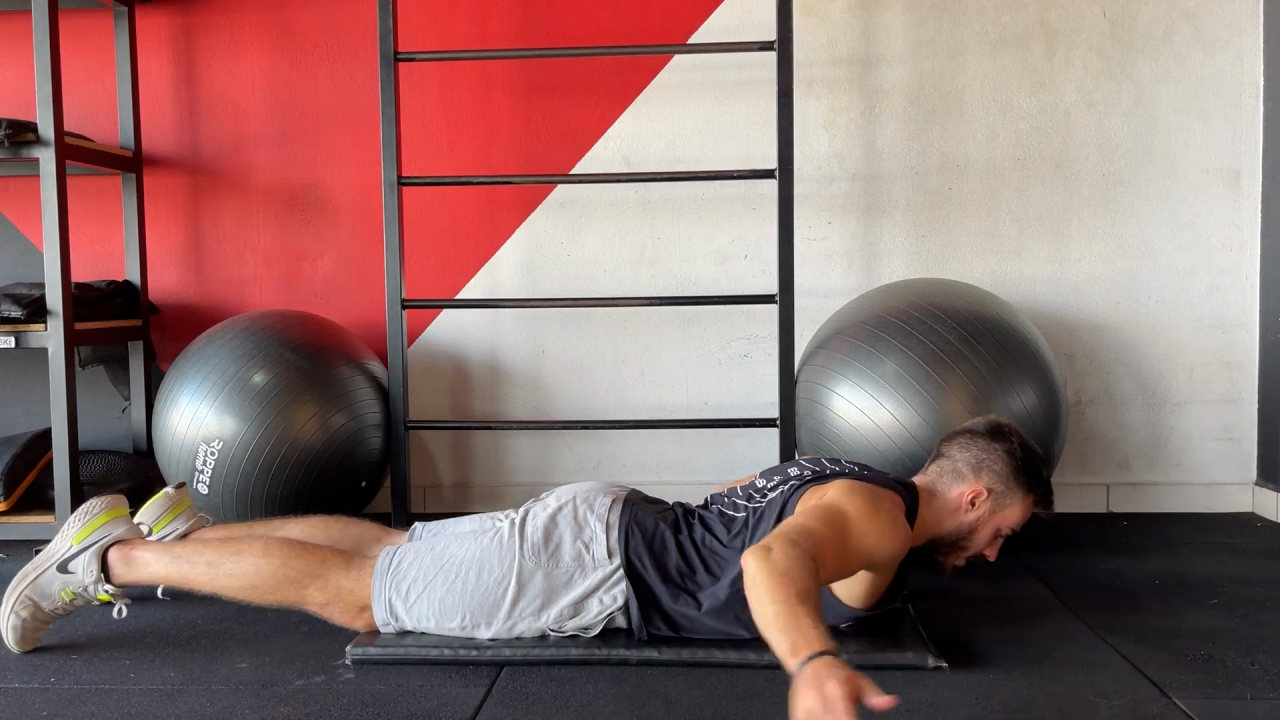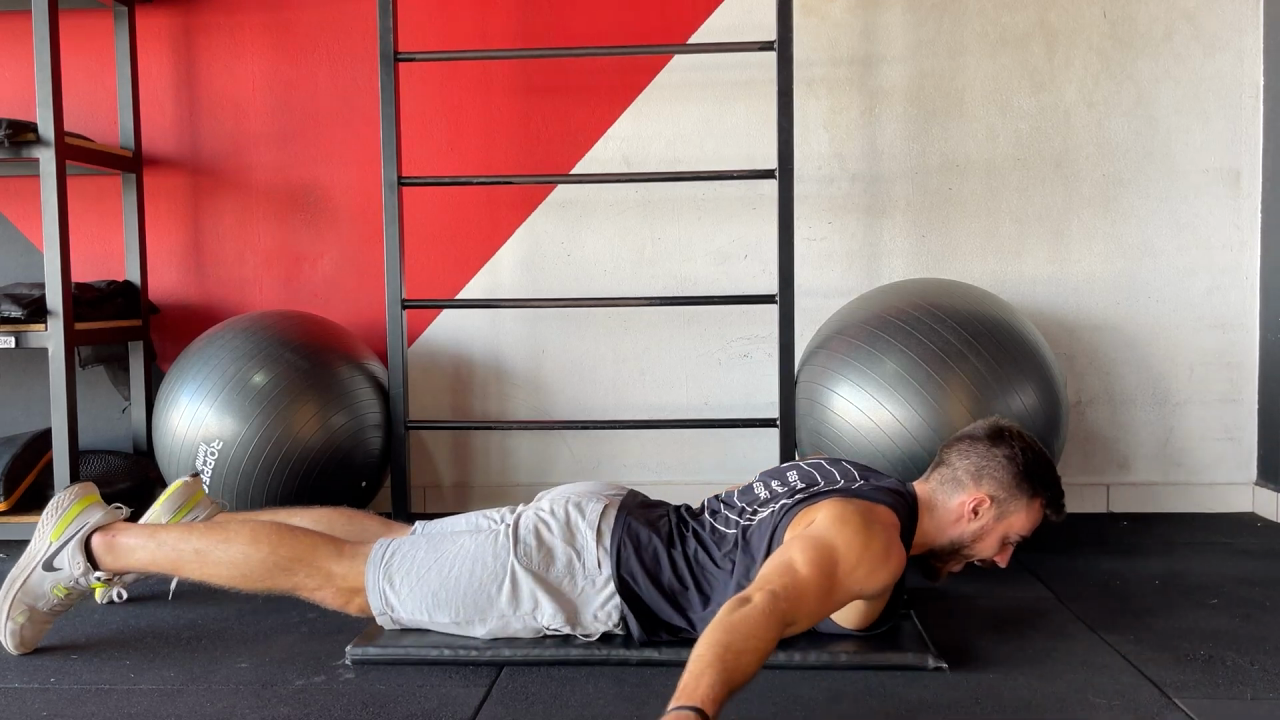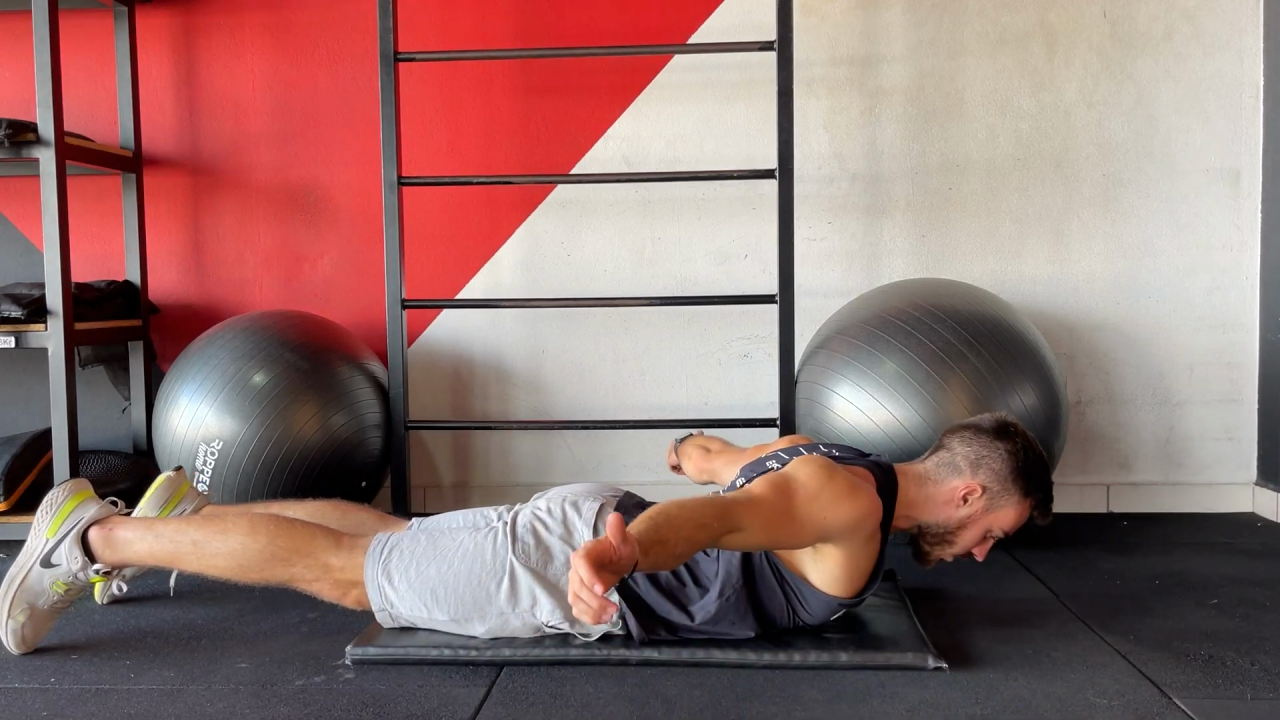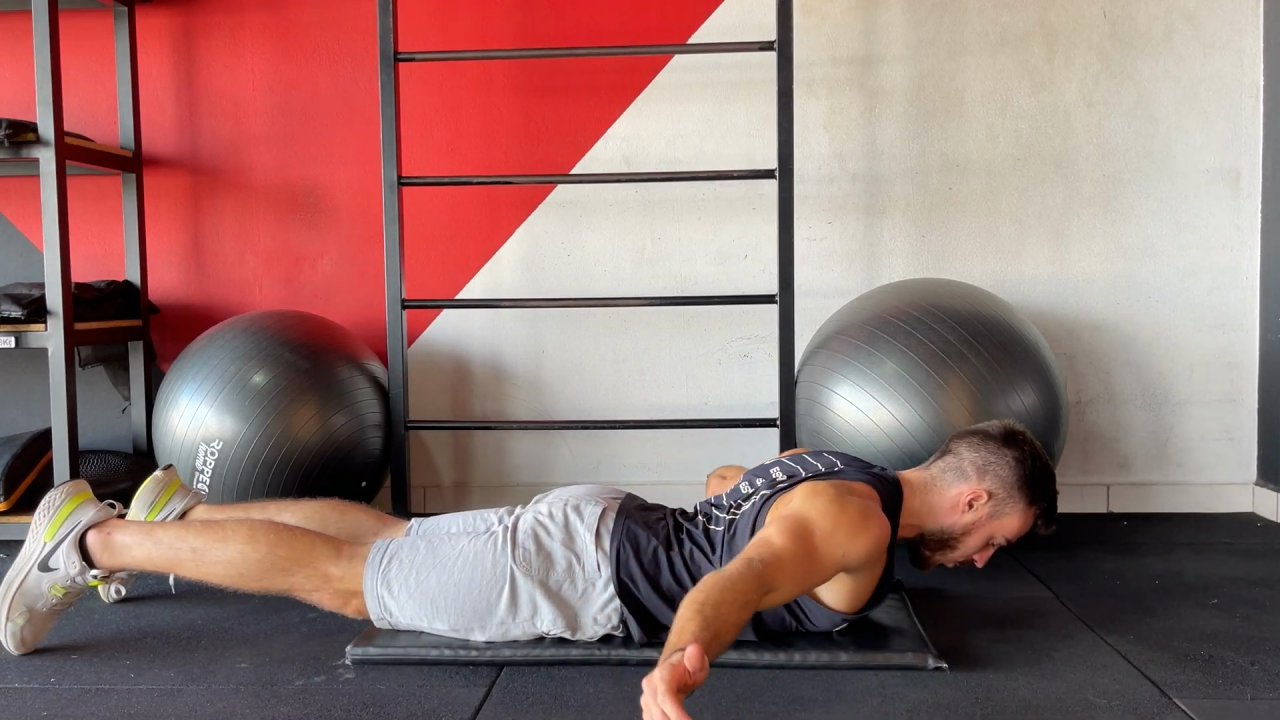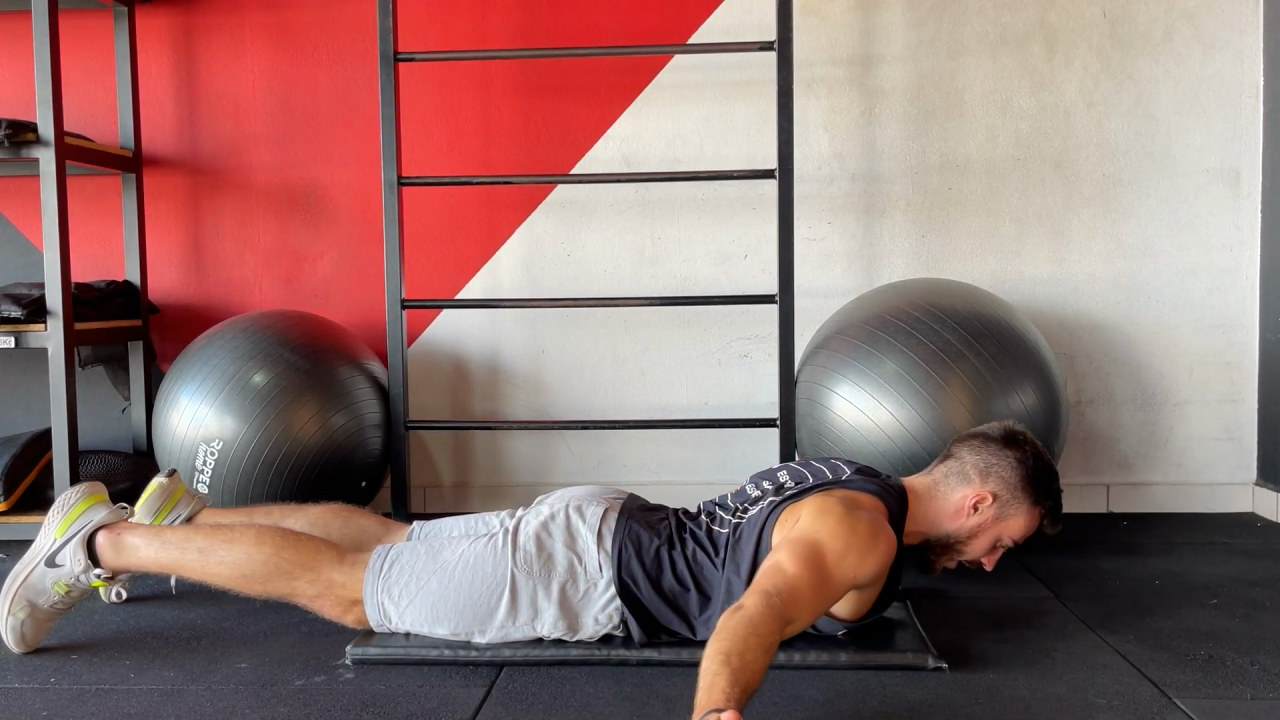
dt=0.5s
person 1, frame 1
left shoulder: (853, 483)
right shoulder: (881, 517)
right elbow: (766, 566)
left hip: (610, 527)
right hip: (596, 563)
left knee: (382, 551)
right knee: (349, 593)
left ankle: (183, 529)
right ankle: (110, 554)
person 1, frame 2
left shoulder: (852, 479)
right shoulder: (870, 541)
right elbow: (753, 612)
left hip: (612, 524)
right hip: (586, 565)
left knee: (389, 541)
right knee: (345, 578)
left ankle: (193, 522)
right ankle: (93, 543)
person 1, frame 3
left shoulder: (823, 460)
right shoulder: (849, 502)
left elbow: (703, 457)
right elbow: (713, 518)
right wrist: (617, 557)
left hip: (599, 526)
right hip: (576, 553)
left knee: (389, 535)
right knee: (345, 572)
left ankle: (184, 514)
right ankle: (93, 538)
person 1, frame 4
left shoulder: (840, 472)
right shoulder: (856, 522)
right elbow: (735, 583)
left hip: (602, 528)
right hip: (581, 567)
left knee: (389, 536)
right knee: (341, 580)
left ankle: (180, 514)
right ankle: (90, 542)
person 1, frame 5
left shoulder: (847, 481)
right shoulder: (861, 535)
right elbow: (758, 616)
left hip: (604, 527)
right hip: (584, 571)
left knee: (383, 543)
right knee: (341, 588)
left ankle: (182, 518)
right ankle: (99, 542)
